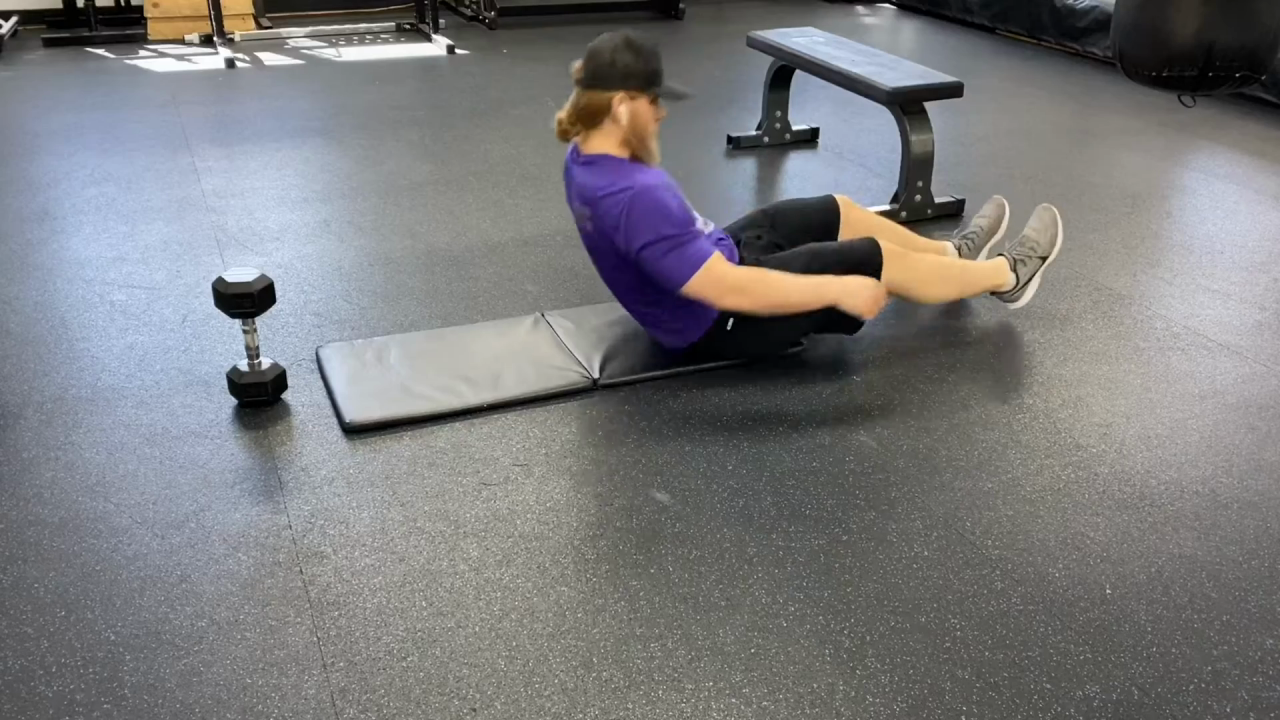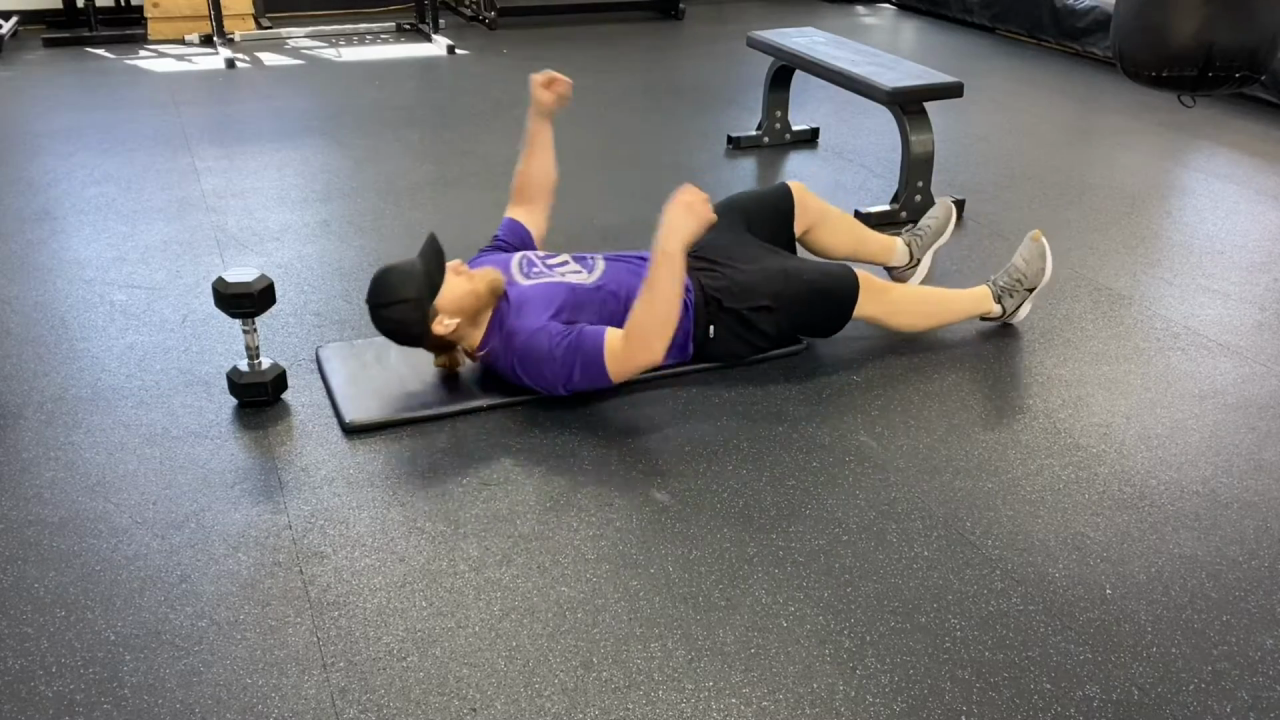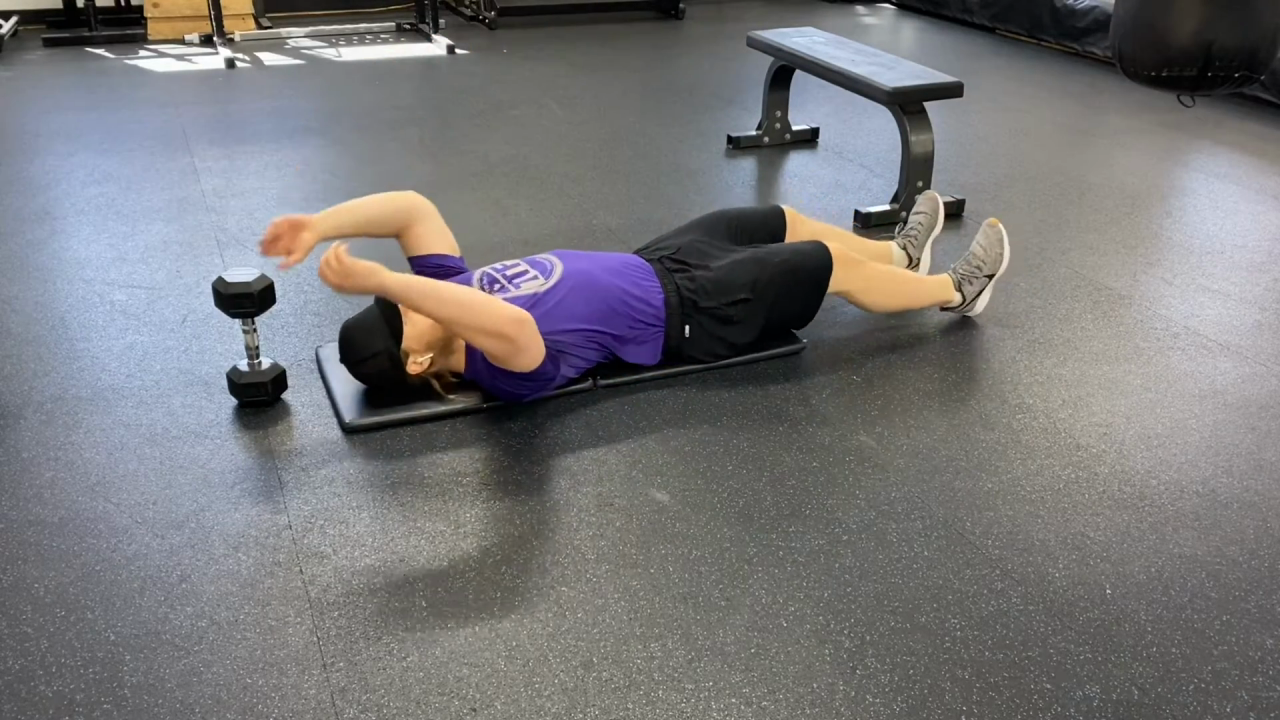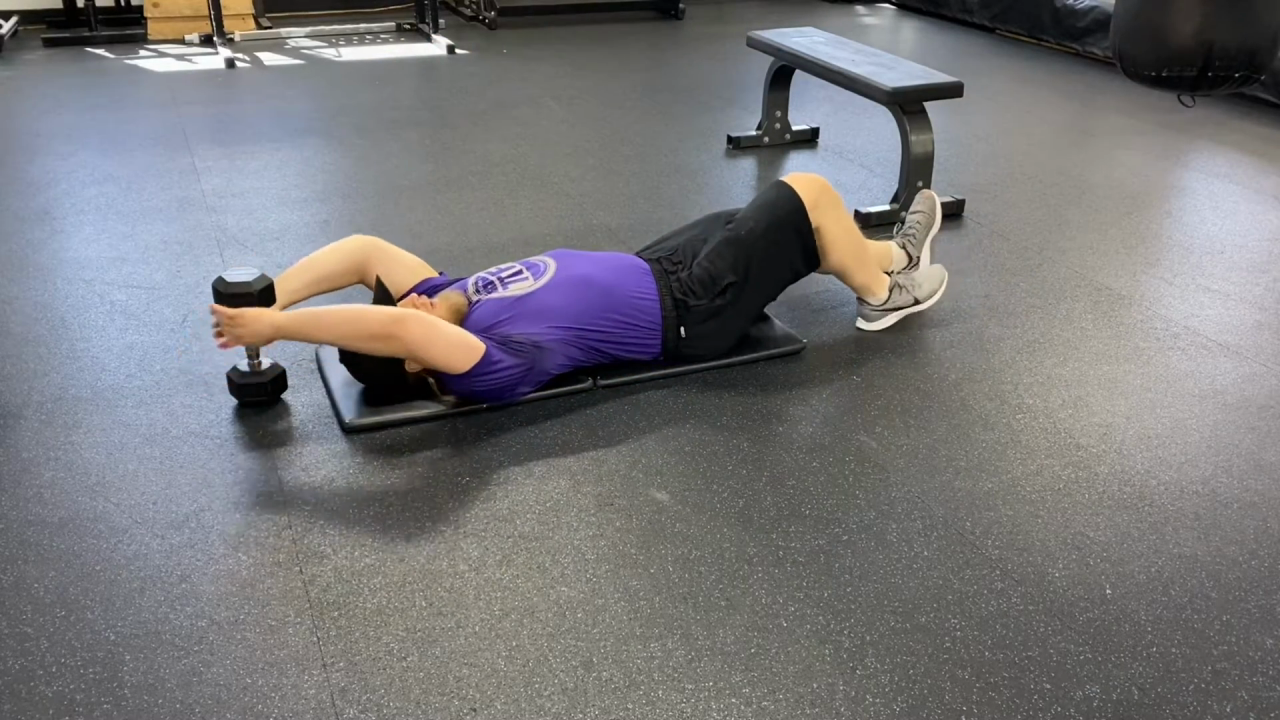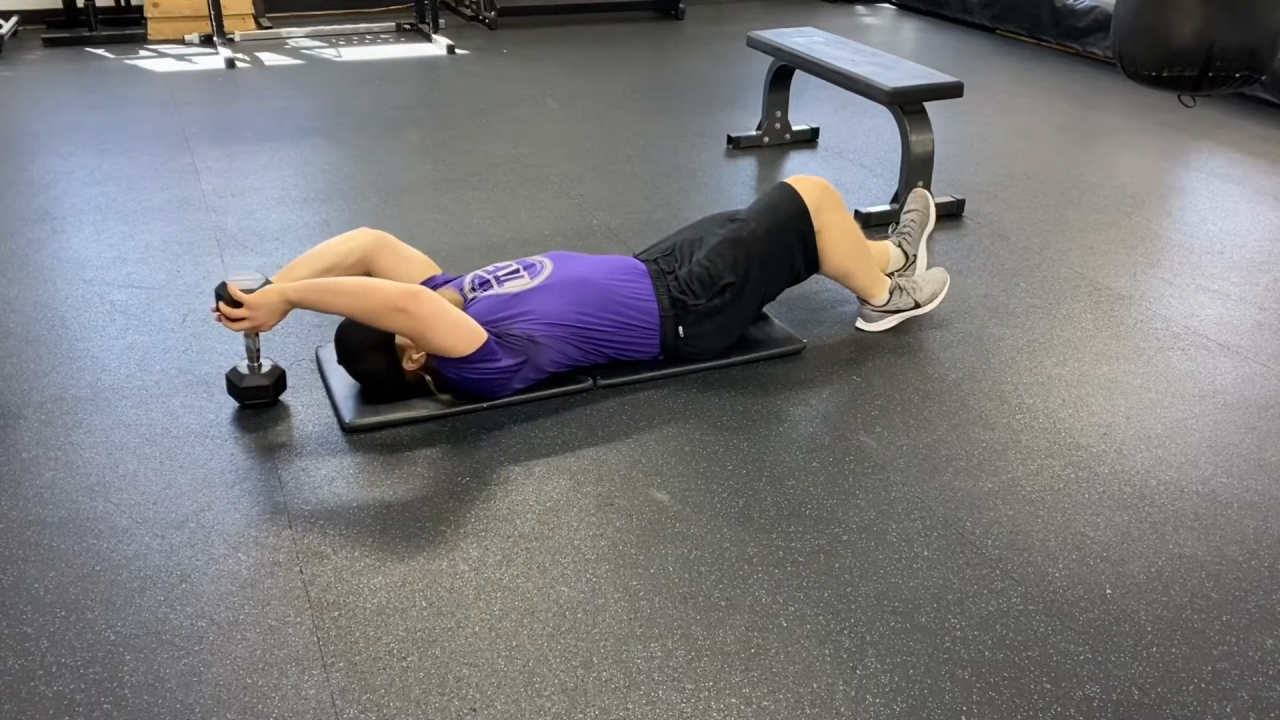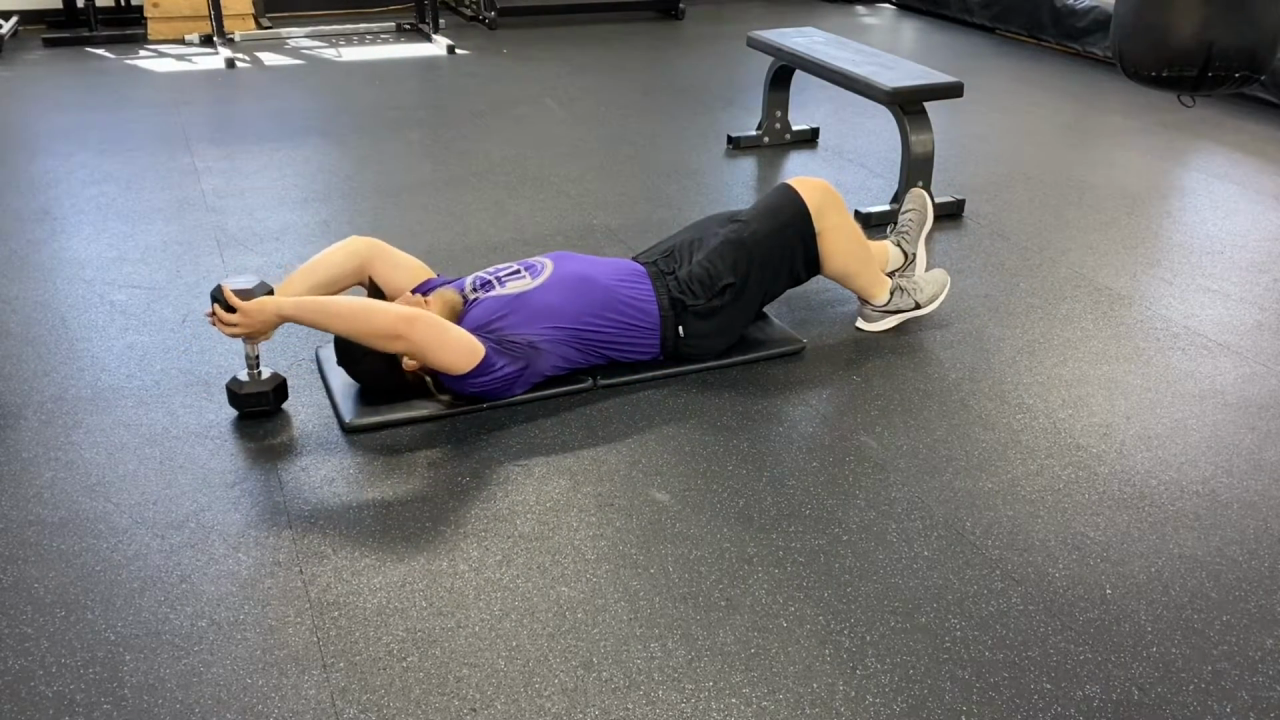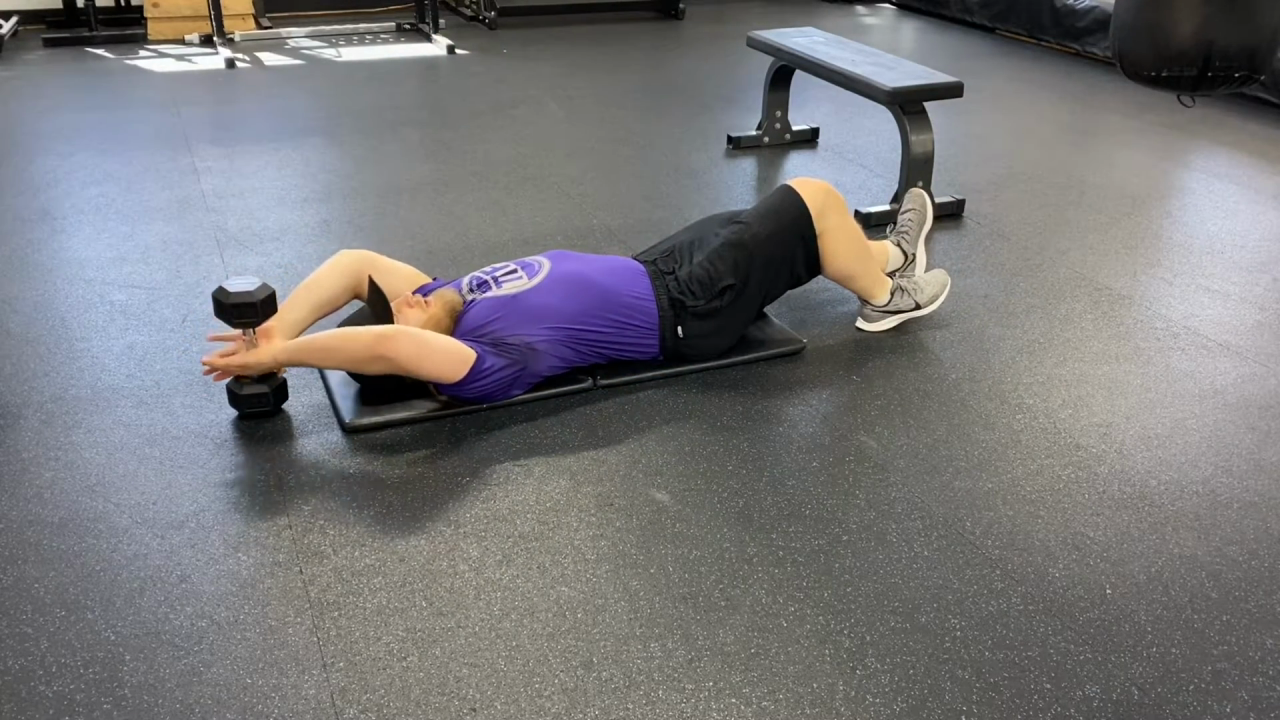
dt=0.7s
person 1, frame 1
left shoulder: (588, 155)
right shoulder: (635, 199)
right elbow: (729, 291)
right wrist: (838, 290)
right hip: (717, 322)
left knee: (842, 210)
right knee: (873, 259)
left ankle: (951, 253)
right ankle: (1006, 276)
person 1, frame 2
left shoulder: (489, 272)
right shoulder: (530, 347)
left elbow: (532, 201)
right elbow: (644, 349)
left wrist: (541, 118)
right wrist: (672, 237)
left hip: (676, 272)
right hip: (708, 316)
left knee: (796, 200)
right knee: (863, 293)
left ankle: (902, 255)
right ankle: (993, 301)
person 1, frame 3
left shoulder: (449, 294)
right shoulder: (500, 368)
left elbow: (413, 209)
right elbow: (515, 325)
left wrist: (316, 225)
right wrist: (374, 274)
left hip: (648, 270)
right hip: (683, 317)
left knee: (781, 220)
right knee: (833, 264)
left ankle: (896, 253)
right ankle: (953, 292)
person 1, frame 4
left shoulder: (452, 305)
right shoulder: (485, 370)
left elbow: (364, 252)
right elbow: (399, 326)
left wrist: (267, 295)
right wrist: (276, 322)
left hip: (652, 272)
right hip: (687, 315)
left knee: (772, 219)
right knee: (806, 194)
left ankle: (890, 255)
right ankle: (882, 296)
person 1, frame 5
left shoulder: (451, 300)
right shoulder: (478, 366)
left elbow: (371, 245)
right elbow: (406, 300)
left wrist: (273, 288)
right wrist: (282, 297)
left hip: (650, 272)
right hip: (684, 314)
left knee: (774, 220)
right knee: (810, 197)
left ankle: (885, 254)
right ankle: (883, 298)
person 1, frame 6
left shoulder: (450, 303)
right shoulder: (480, 366)
left elbow: (363, 250)
right elbow: (400, 324)
left wrist: (272, 297)
right wrist: (274, 312)
left hip: (650, 275)
right hip: (684, 314)
left knee: (774, 217)
right knee: (811, 198)
left ankle: (884, 255)
right ankle: (883, 298)
person 1, frame 7
left shoulder: (450, 301)
right shoulder: (481, 364)
left elbow: (356, 261)
right elbow: (389, 348)
left wrist: (278, 326)
right wrist: (275, 353)
left hip: (650, 273)
right hip: (684, 313)
left knee: (775, 220)
right knee: (812, 200)
left ankle: (883, 255)
right ankle: (885, 297)
